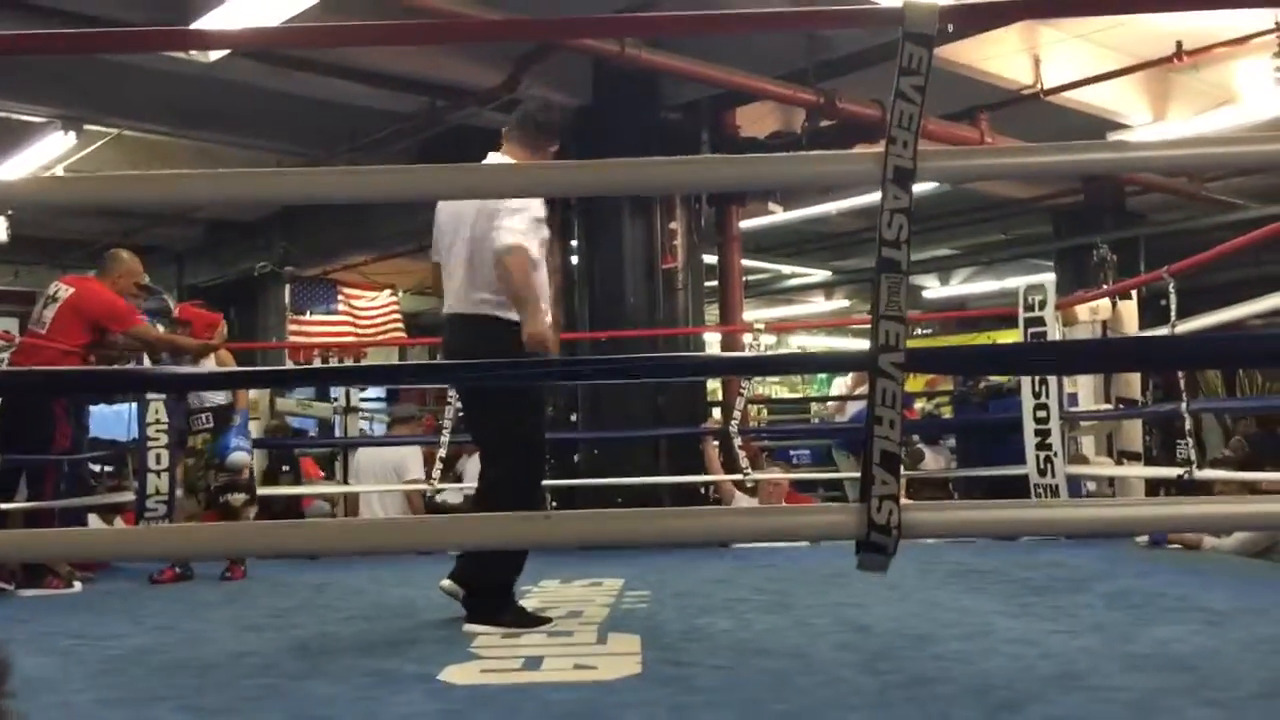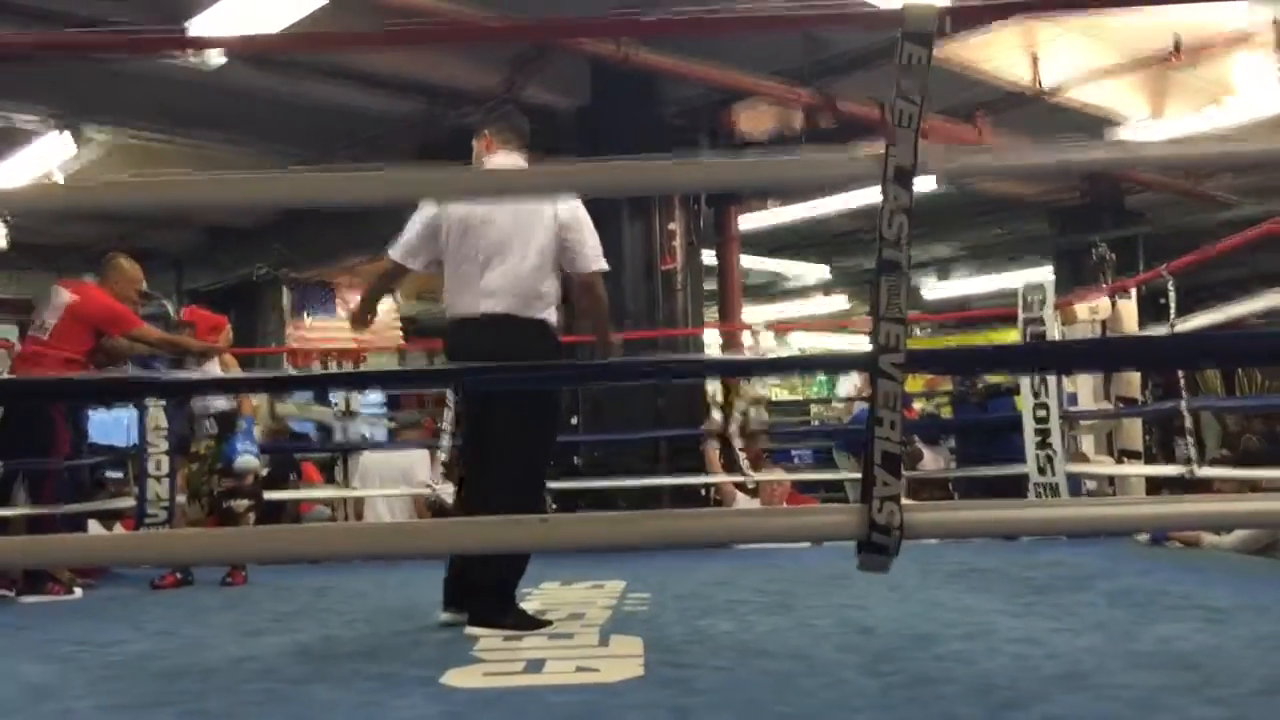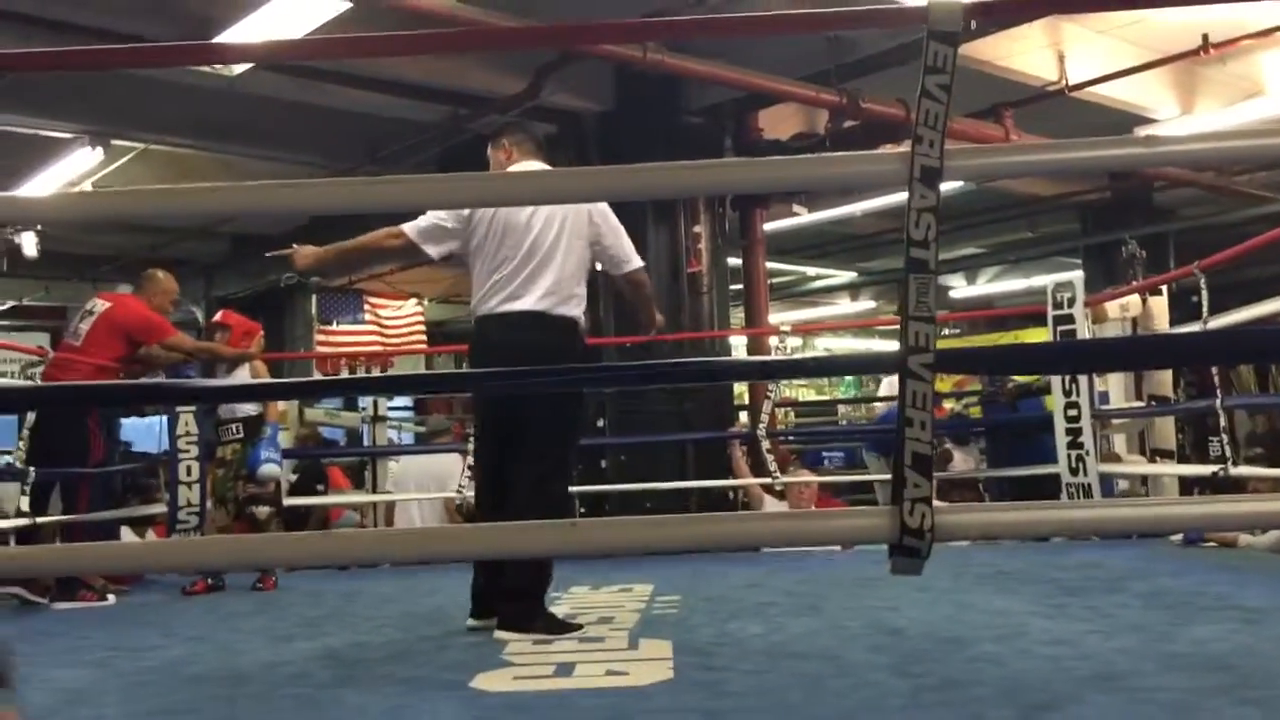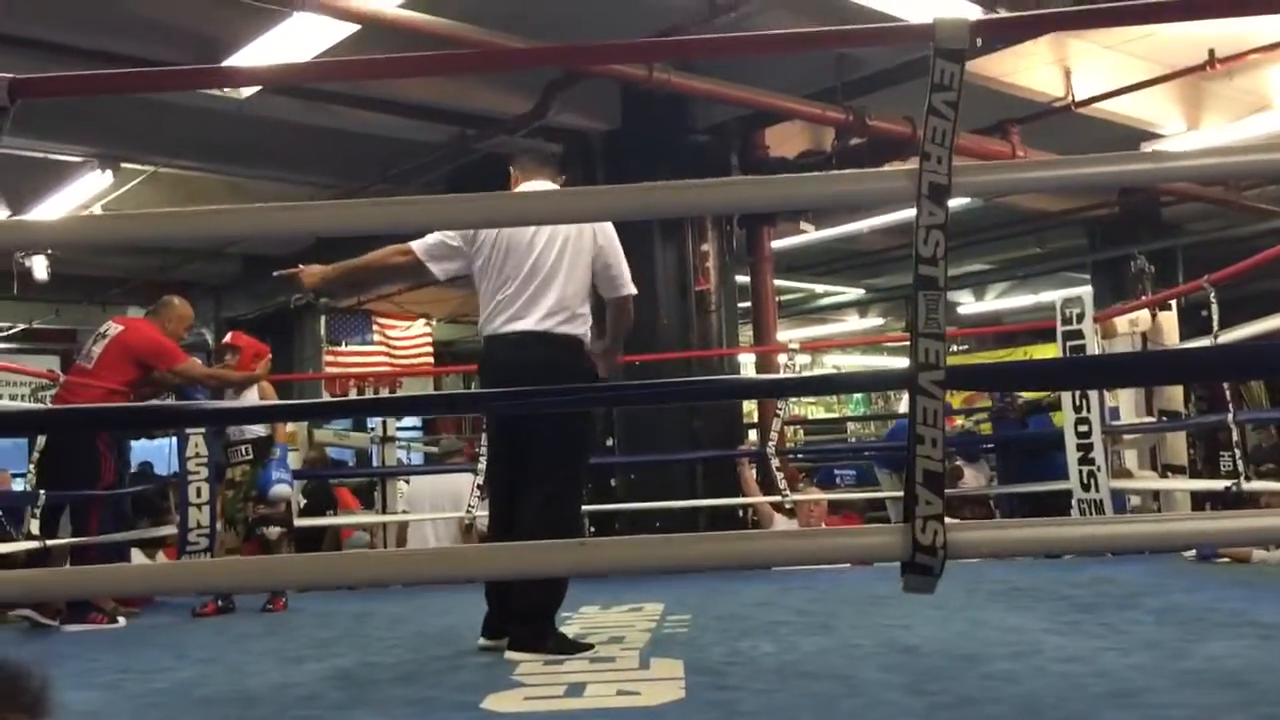
dt=0.3s
person 1, frame 1
right shoulder: (519, 190)
left elbow: (446, 267)
right elbow: (513, 255)
right wrist: (533, 318)
left hip: (465, 335)
right hip: (501, 339)
left knee: (502, 463)
right knee: (517, 470)
left ankle: (472, 574)
right ankle: (490, 602)
person 1, frame 2
left shoulder: (451, 195)
right shoulder: (556, 195)
left elbow: (397, 265)
right elbow: (588, 278)
left wrist: (365, 307)
right wrist: (605, 336)
left hip: (468, 339)
right hip: (525, 341)
left knee: (477, 468)
right knee: (520, 473)
left ankle: (463, 592)
right ankle: (492, 604)
person 1, frame 3
right shoulder: (584, 198)
left elbow: (397, 241)
right elbow: (631, 273)
left wrist: (322, 257)
right wrist: (650, 316)
left hip: (495, 340)
right hip: (555, 341)
left knee: (495, 471)
right knee: (543, 472)
left ankle: (489, 601)
right ankle: (523, 608)
person 1, frame 4
right shoulder: (589, 218)
left elbow: (402, 258)
right elbow: (622, 299)
left wrist: (327, 275)
right wrist: (610, 347)
left hip: (503, 360)
right hip: (562, 360)
left knee: (507, 490)
right knee: (554, 493)
left ankle: (501, 619)
right ankle: (532, 628)
person 2, frame 1
left shoulder: (66, 285)
right shoulder: (105, 300)
right elbow: (158, 341)
right wrist: (207, 345)
right hip: (50, 389)
right knee: (47, 478)
right ankle: (35, 572)
person 2, frame 2
left shoulder: (66, 291)
right shoulder: (105, 307)
right elbow: (163, 341)
left wrist: (144, 351)
right wrist: (212, 348)
right hip: (49, 395)
right knee: (48, 485)
right ankle: (37, 578)
person 2, frame 3
left shoulder: (104, 302)
right shoulder: (140, 315)
right elbow: (197, 349)
left wrist: (177, 358)
right wrist: (245, 354)
right hip: (80, 403)
left knee: (41, 484)
right knee: (82, 491)
right ankle: (69, 586)
person 2, frame 4
left shoulder: (119, 326)
right shoulder: (151, 339)
right elbow: (206, 377)
left wrist: (179, 380)
right wrist: (254, 375)
right hip: (91, 426)
left knee: (53, 507)
right knee: (94, 514)
right ankle: (81, 609)
person 3, frame 1
left shoulder: (220, 356)
left elbow: (241, 393)
left wrist: (239, 429)
left hip: (225, 433)
right hip: (198, 437)
left knee: (233, 500)
right knee: (191, 496)
left ankle: (237, 561)
right ankle: (181, 563)
person 3, frame 2
left shoulder: (224, 360)
right shoulder: (190, 365)
left elbow: (245, 398)
left wrist: (245, 434)
left hip: (228, 437)
right hip: (201, 441)
left knee: (236, 505)
right knee: (192, 503)
left ankle: (238, 566)
right ankle: (182, 568)
person 3, frame 3
left shoulder: (254, 366)
right shoulder: (219, 369)
left elbow: (271, 404)
left wrist: (269, 441)
left hip: (253, 442)
right hip: (226, 446)
left knee: (262, 510)
right knee: (219, 510)
left ankle: (267, 572)
right ankle: (213, 574)
person 3, frame 4
left shoulder: (262, 387)
right shoulder: (227, 391)
left elbow: (279, 425)
left wrist: (279, 462)
left hip: (262, 464)
right hip: (235, 467)
left knee: (272, 531)
right knee: (229, 531)
left ankle: (278, 593)
right ankle: (223, 596)
